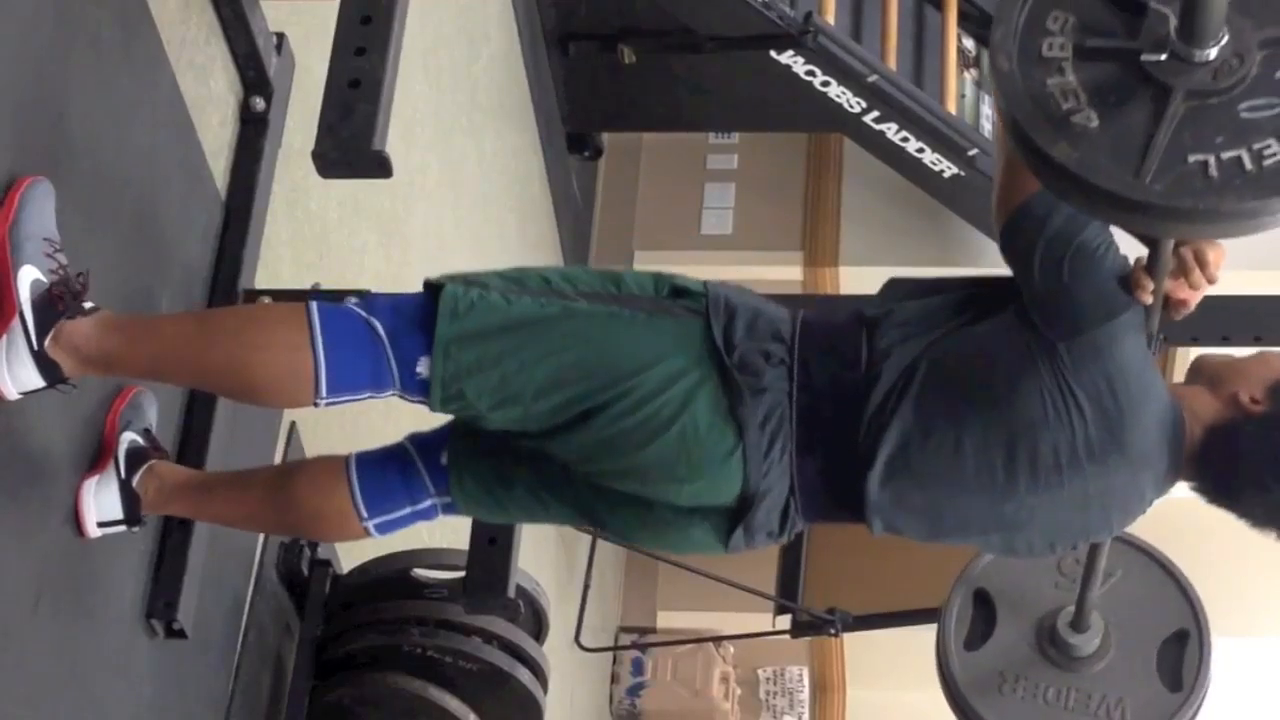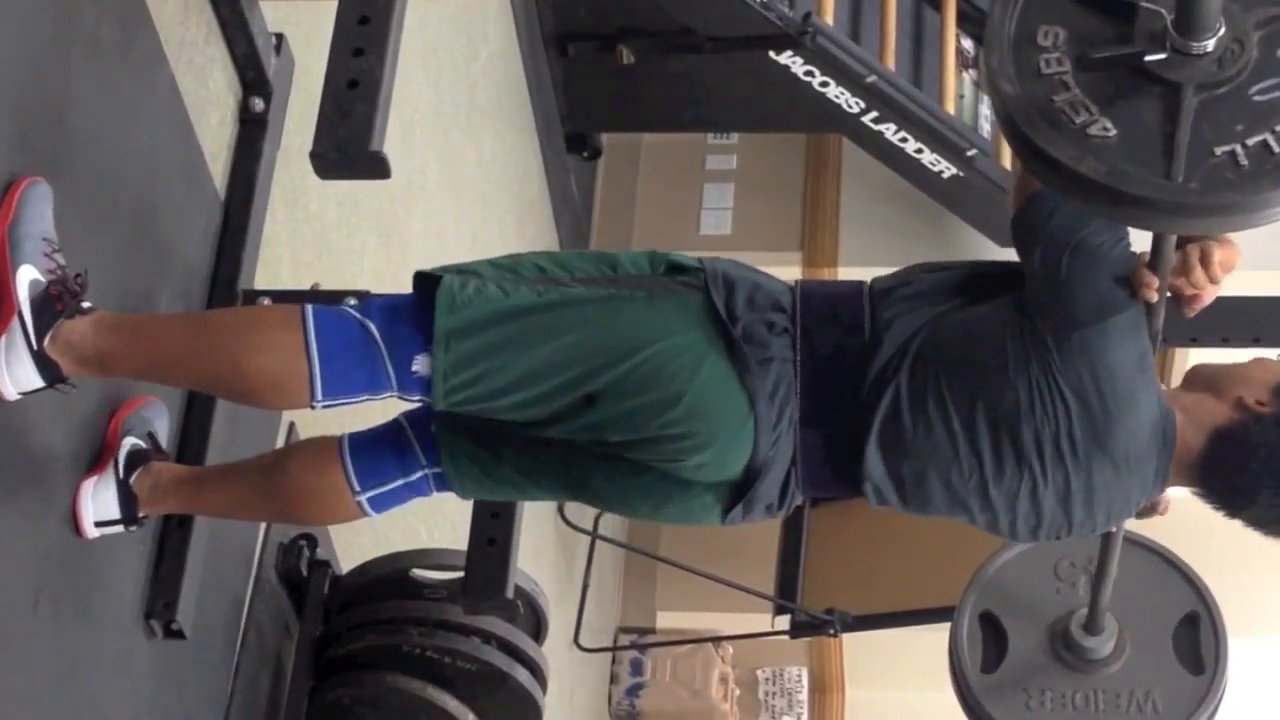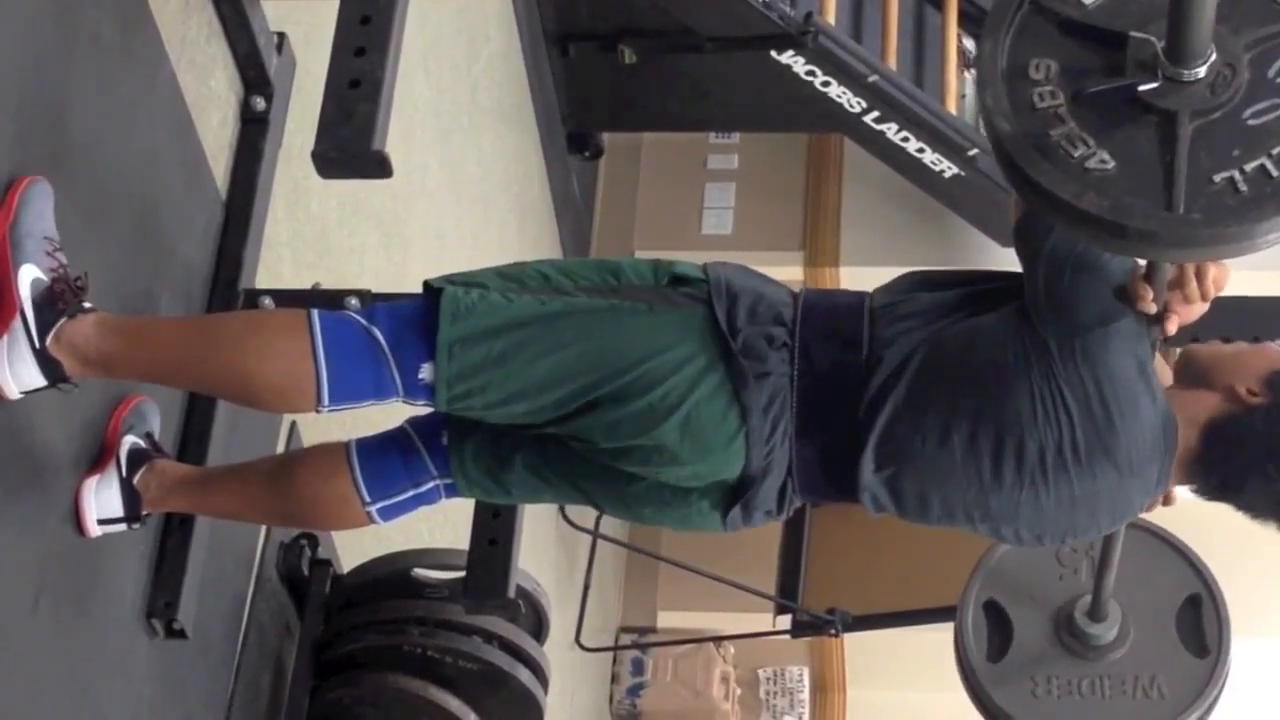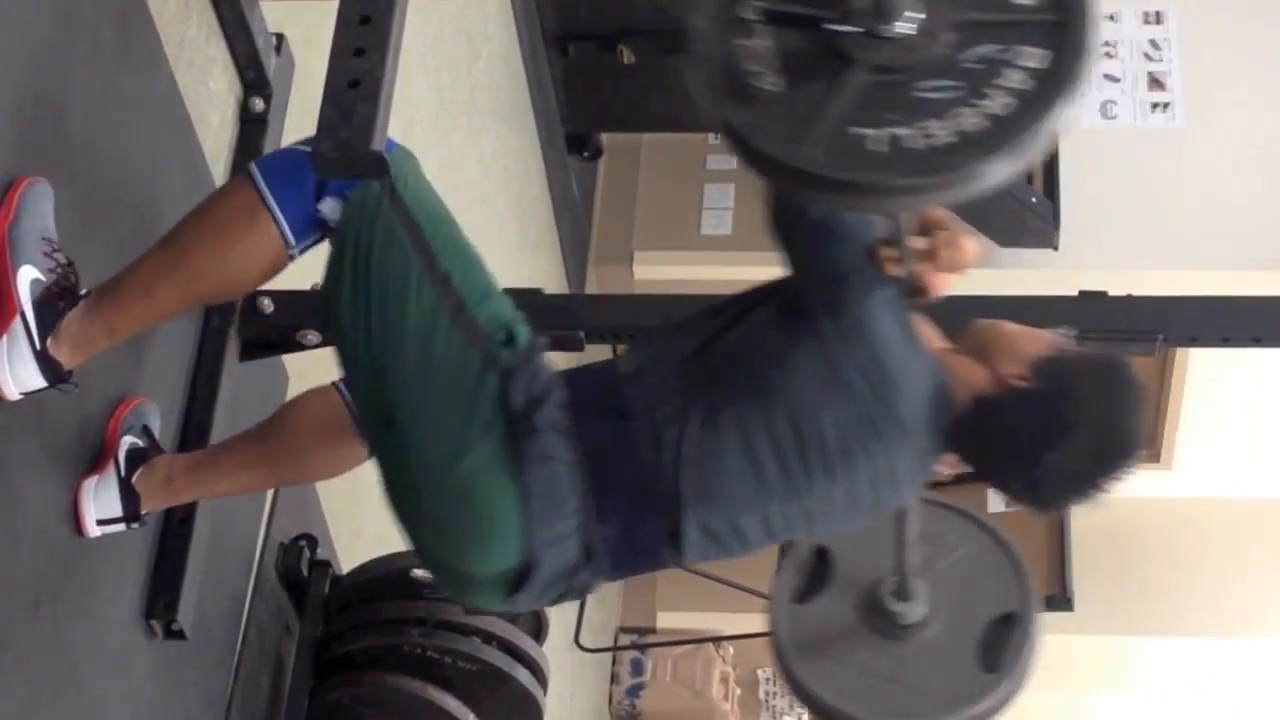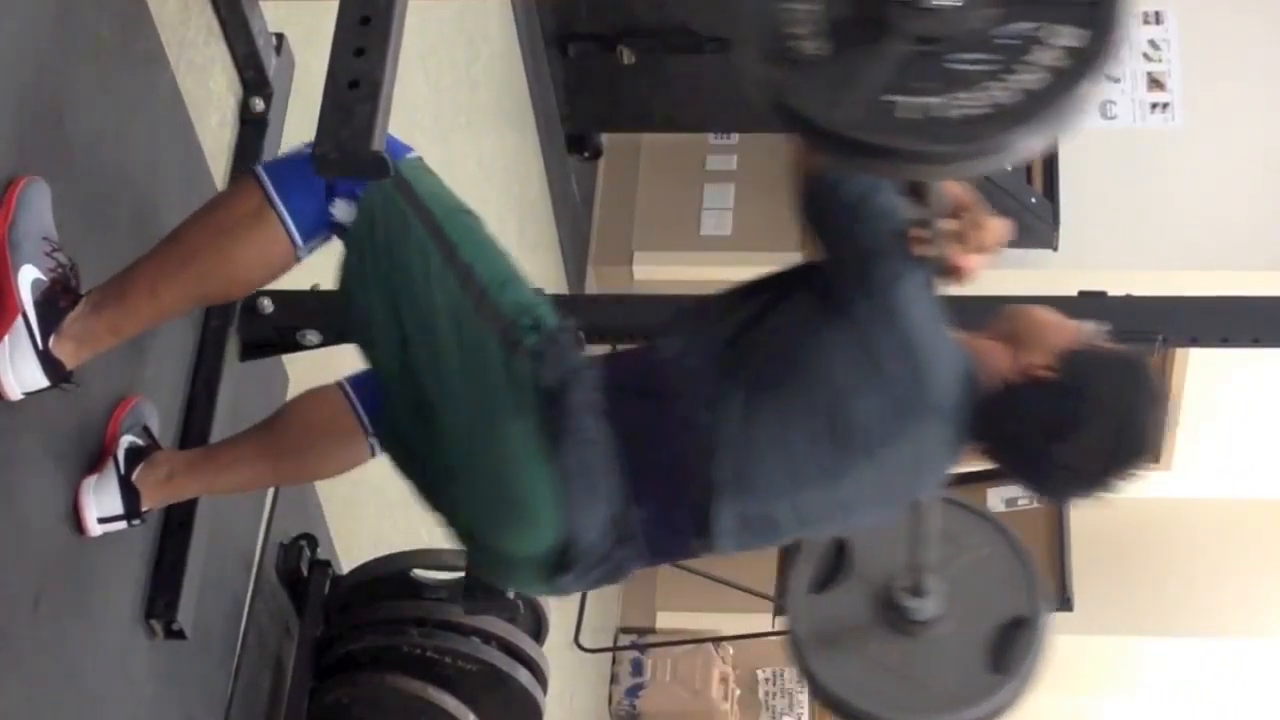
dt=1s
person 1, frame 1
left shoulder: (1108, 363)
right shoulder: (1121, 489)
left elbow: (1025, 163)
left hip: (720, 387)
right hip: (744, 491)
left knee: (371, 337)
right knee: (406, 483)
right ankle: (152, 485)
person 1, frame 2
left shoulder: (1104, 360)
right shoulder: (1108, 495)
right wrist: (1170, 279)
left hip: (716, 362)
right hip: (737, 464)
left knee: (359, 351)
right knee: (400, 458)
right ankle: (150, 486)
person 1, frame 3
left shoulder: (1105, 373)
right shoulder: (1112, 493)
left elbow: (1051, 212)
left wrist: (1141, 295)
right wrist: (1154, 297)
right hip: (735, 471)
left knee: (372, 351)
right knee: (426, 463)
right ankle: (154, 482)
person 1, frame 4
left shoulder: (879, 356)
right shoulder: (902, 462)
left elbow: (809, 196)
left wrist: (904, 250)
right wrist: (916, 263)
left hip: (502, 475)
right hip: (526, 549)
left knee: (350, 169)
right knee: (387, 387)
right ankle: (153, 484)
person 1, frame 5
left shoulder: (903, 336)
right shoulder: (925, 450)
left elbow: (827, 164)
right wrist: (948, 234)
left knee: (361, 166)
right knee: (406, 388)
right ankle: (152, 480)
